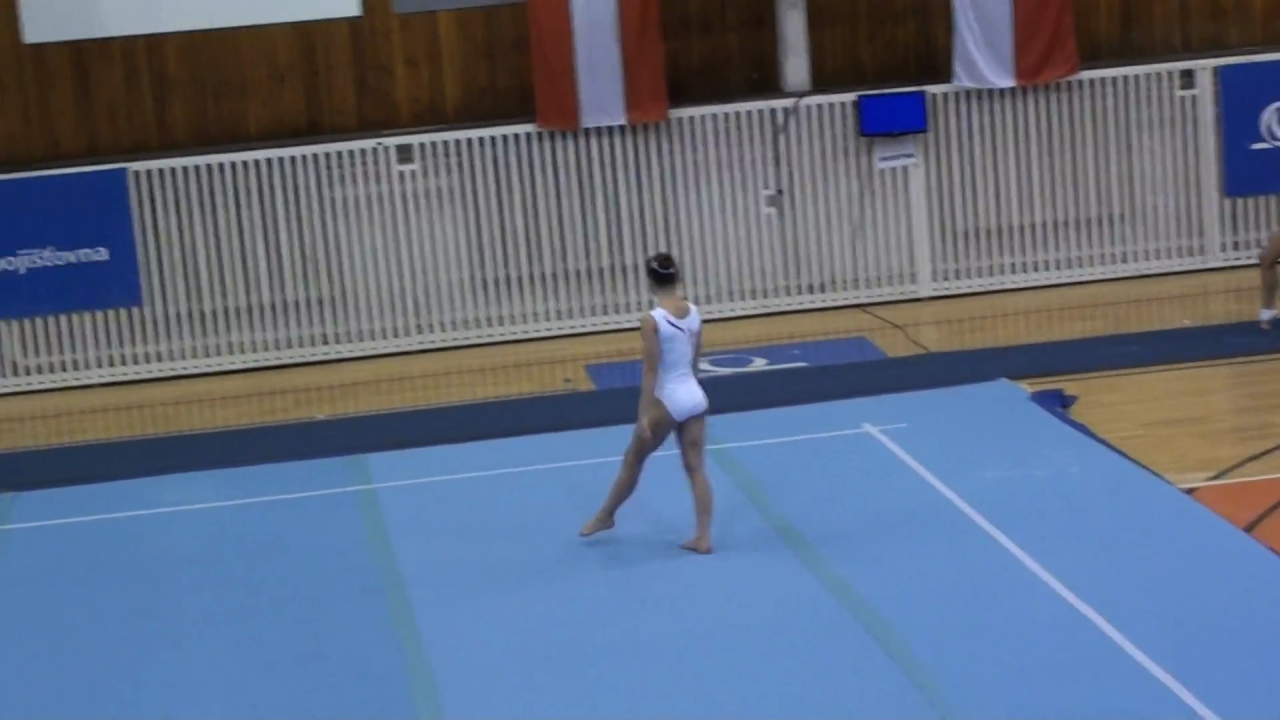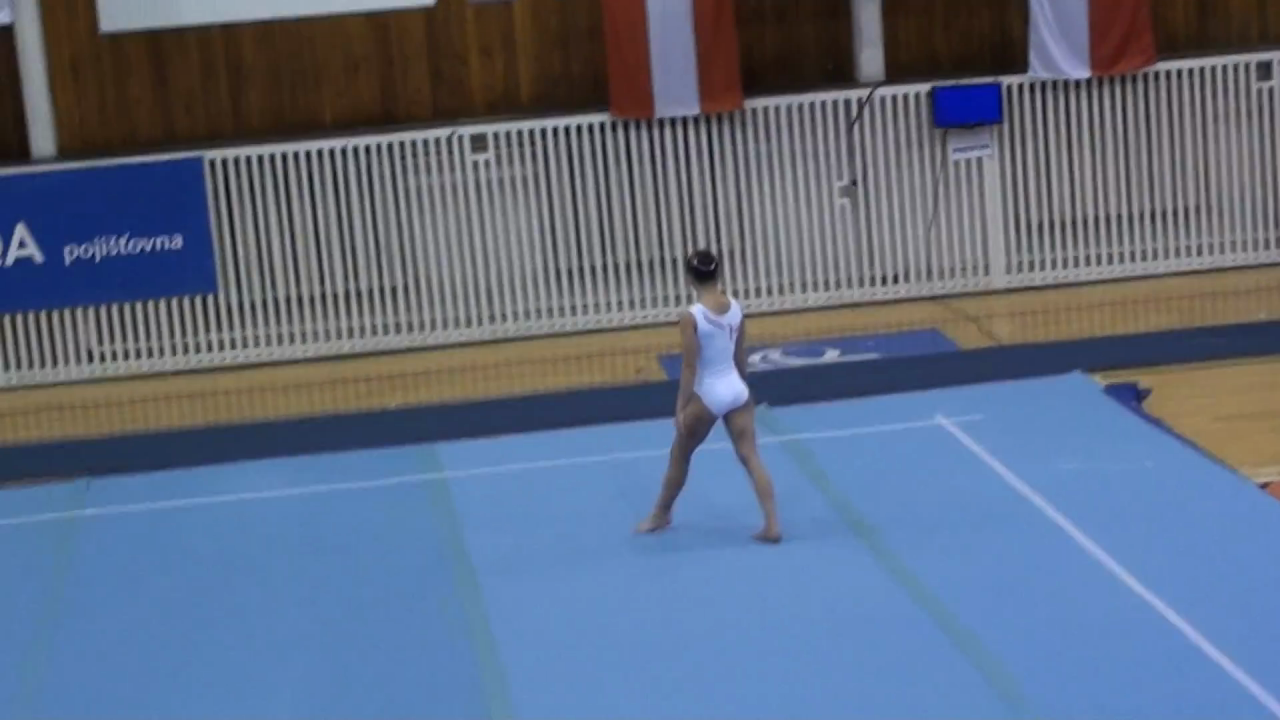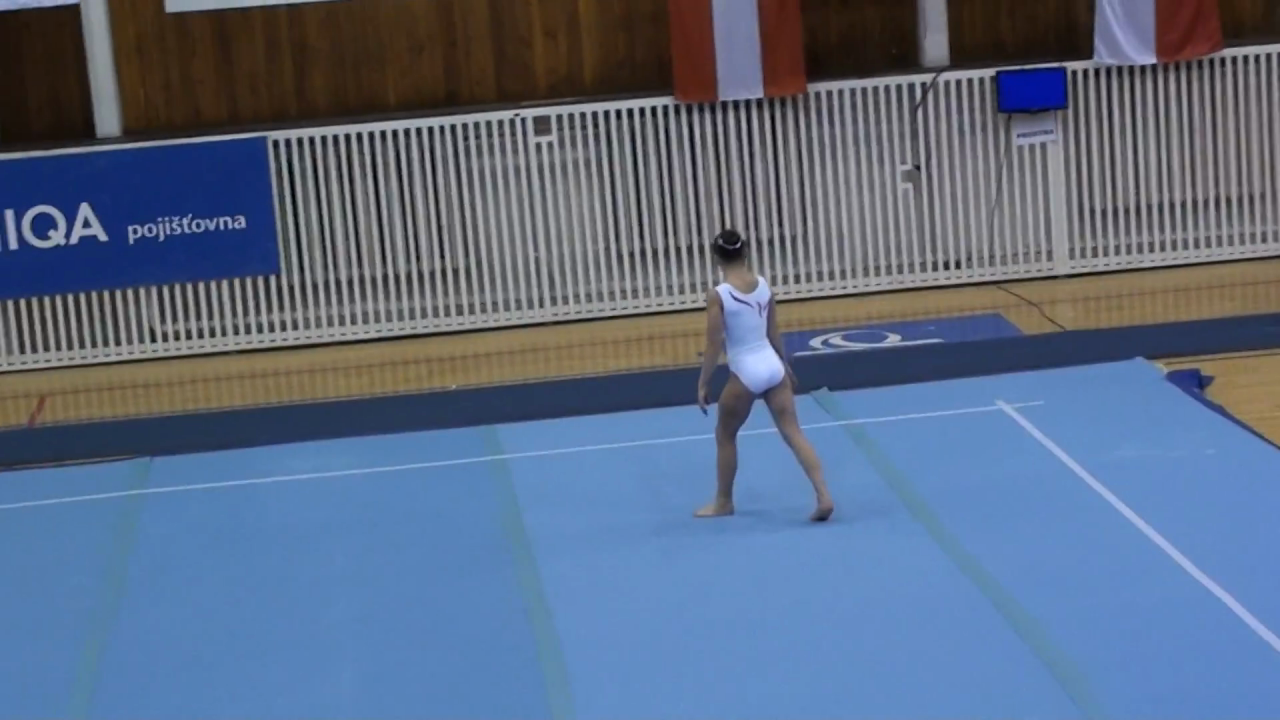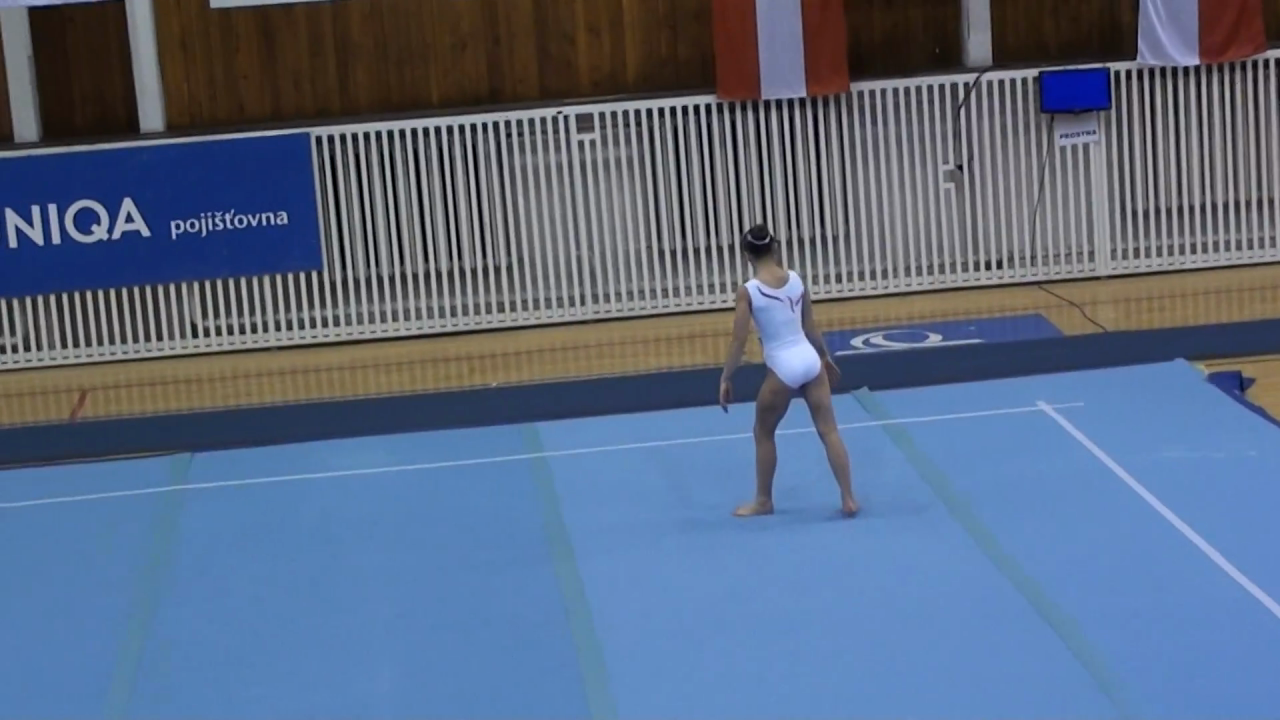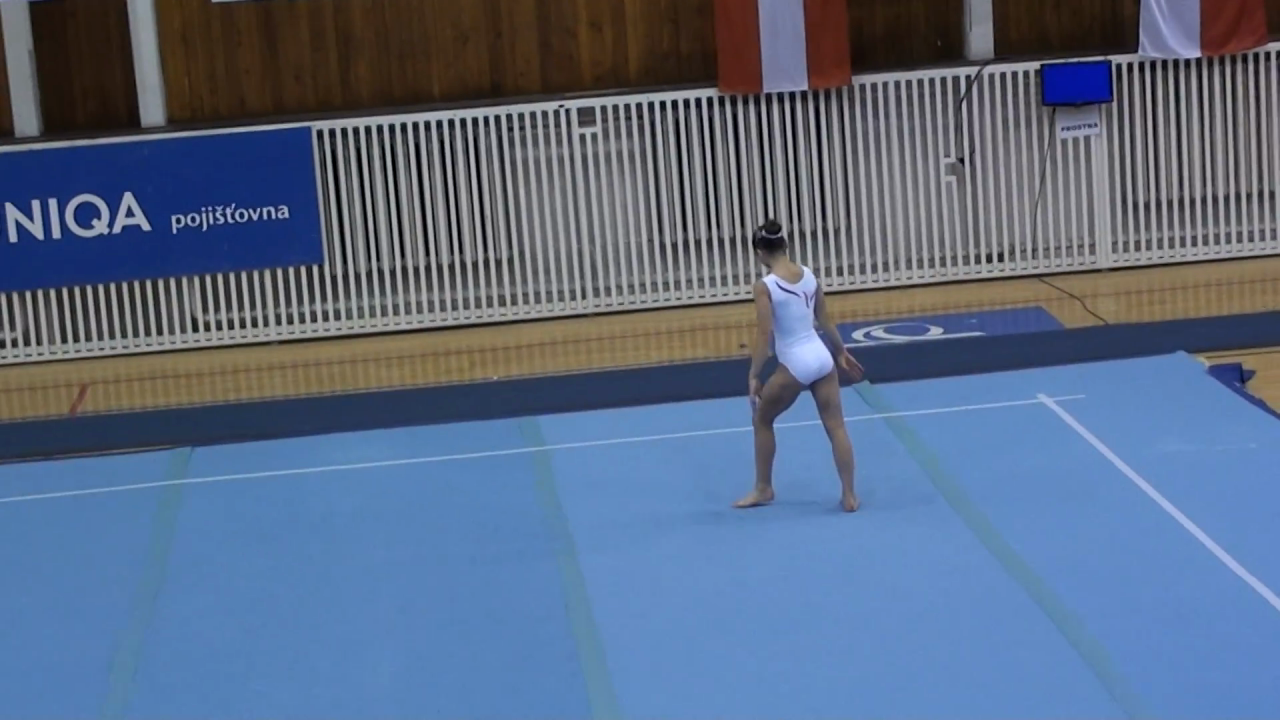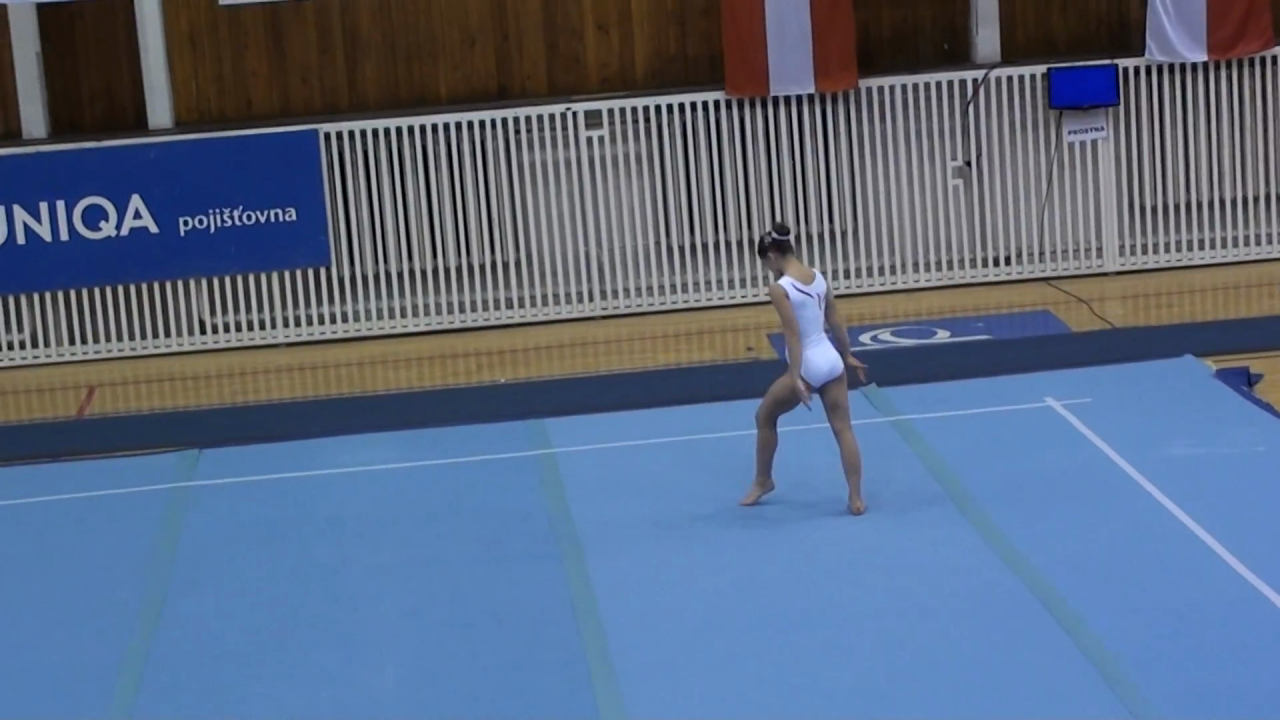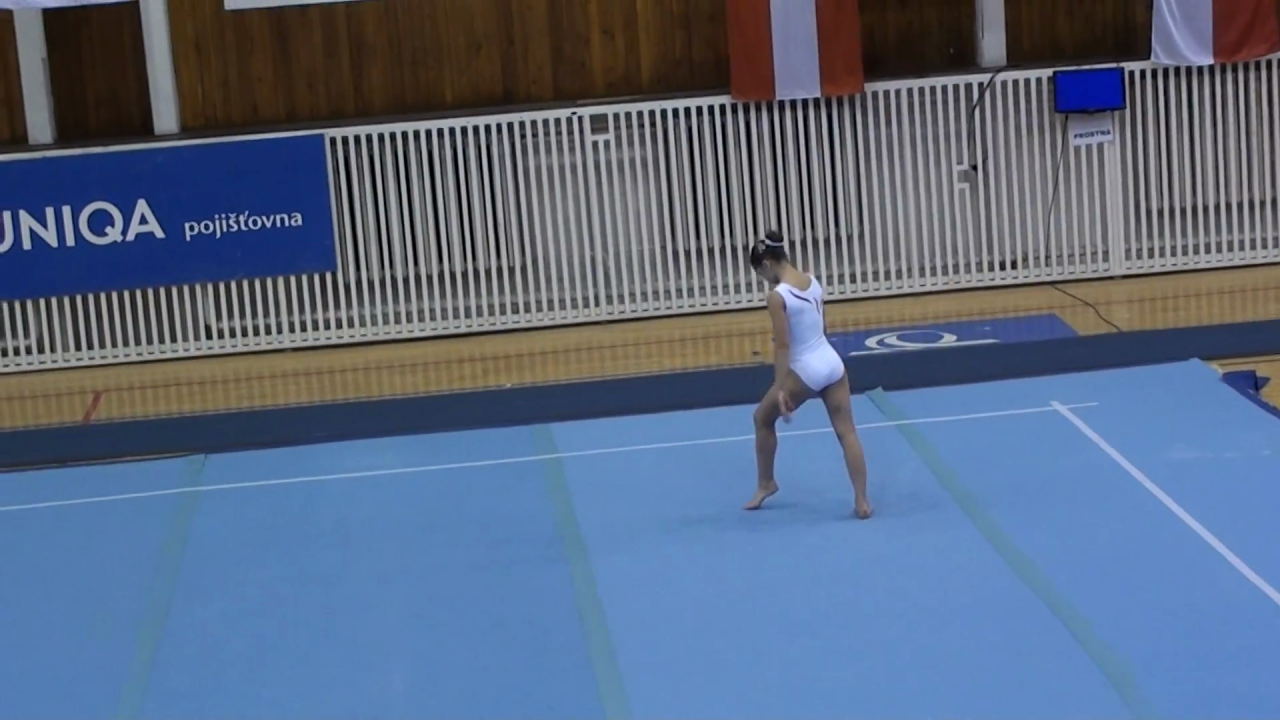
dt=0.2s
person 1, frame 1
left shoulder: (651, 320)
right shoulder: (693, 312)
left elbow: (651, 371)
left wrist: (643, 415)
left hip: (668, 401)
right hip: (695, 397)
left knee: (632, 461)
right knee: (695, 468)
left ankle: (605, 516)
right ankle: (703, 537)
person 1, frame 2
left shoulder: (690, 316)
right shoulder: (734, 307)
left elbow: (690, 367)
right elbow: (739, 356)
left wrist: (680, 409)
left hip: (710, 395)
right hip: (736, 391)
left knee: (679, 455)
right knee: (750, 458)
left ankle: (661, 514)
right ankle: (772, 525)
person 1, frame 3
left shoulder: (717, 295)
right shoulder: (763, 285)
left elbow: (714, 345)
right elbow: (772, 333)
left wrist: (702, 384)
right wrist: (784, 366)
left hip: (745, 374)
right hip: (773, 368)
left knee: (725, 435)
right knee: (793, 434)
left ankle: (723, 502)
right ankle: (823, 497)
person 1, frame 4
left shoulder: (747, 291)
right shoulder: (796, 279)
left elbow: (739, 340)
right elbow: (810, 325)
left wrist: (725, 379)
right wrist: (825, 357)
left hip: (783, 369)
right hip: (810, 361)
left knee: (763, 432)
right knee: (829, 431)
left ankle: (763, 501)
right ankle: (848, 499)
person 1, frame 5
left shoulder: (764, 286)
right shoulder: (809, 275)
left elbow: (763, 335)
right elbow: (825, 321)
left wrist: (753, 376)
right wrist: (842, 353)
left hip: (794, 365)
right hip: (822, 358)
left knee: (762, 420)
right knee: (836, 427)
left ankle: (763, 489)
right ankle: (849, 496)
person 1, frame 6
left shoulder: (779, 288)
right shoulder: (818, 277)
left elbow: (793, 336)
right elbow: (835, 322)
left wrist: (795, 378)
right wrist: (848, 355)
left hip: (808, 367)
right hip: (832, 361)
left knee: (765, 417)
right knee: (843, 429)
left ankle: (762, 482)
right ankle: (856, 499)
person 1, frame 7
left shoulder: (777, 296)
right shoulder: (812, 282)
left elbow: (782, 346)
left wrist: (781, 389)
left hip: (805, 372)
right hip: (832, 364)
left knee: (763, 418)
right knee: (847, 432)
left ankle: (765, 483)
right ankle: (862, 502)
